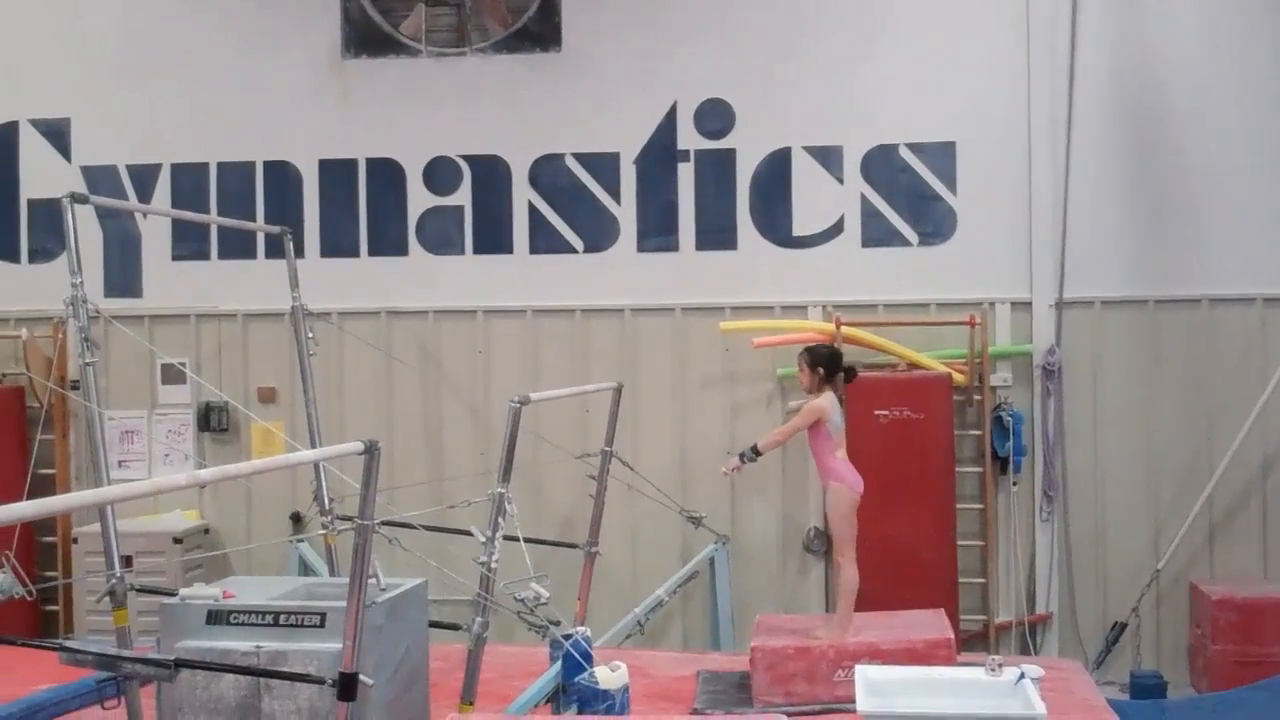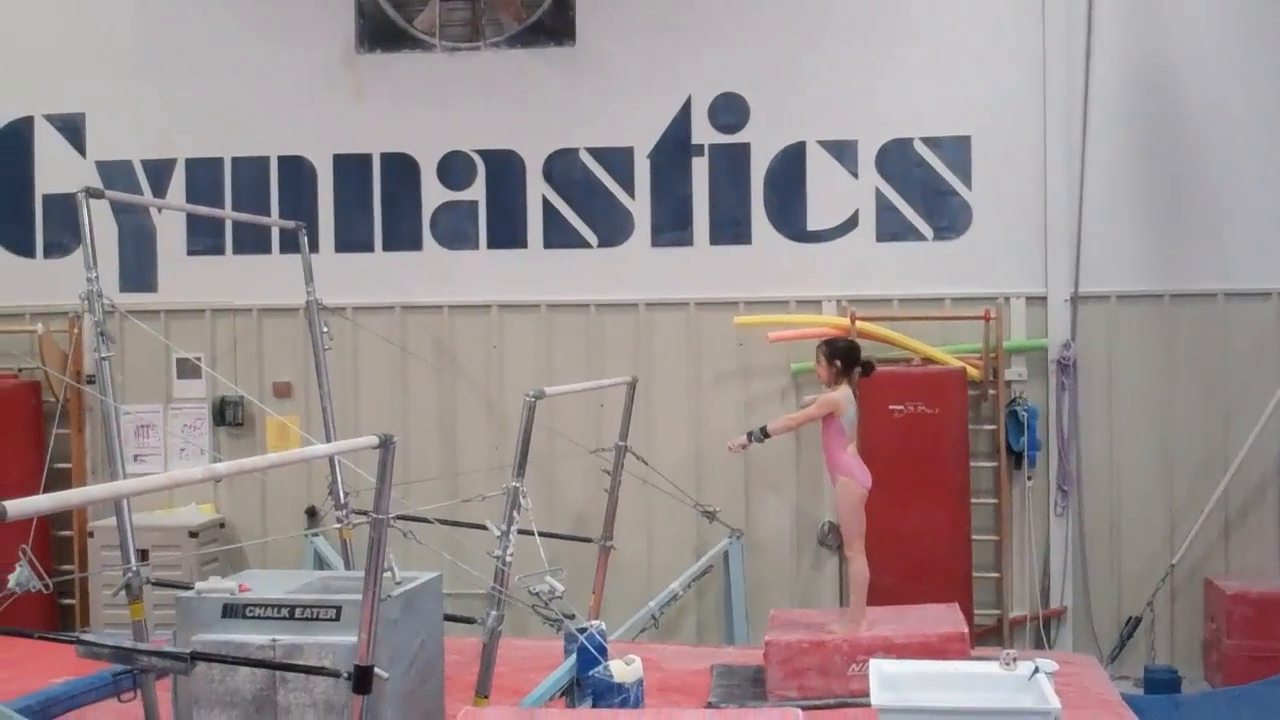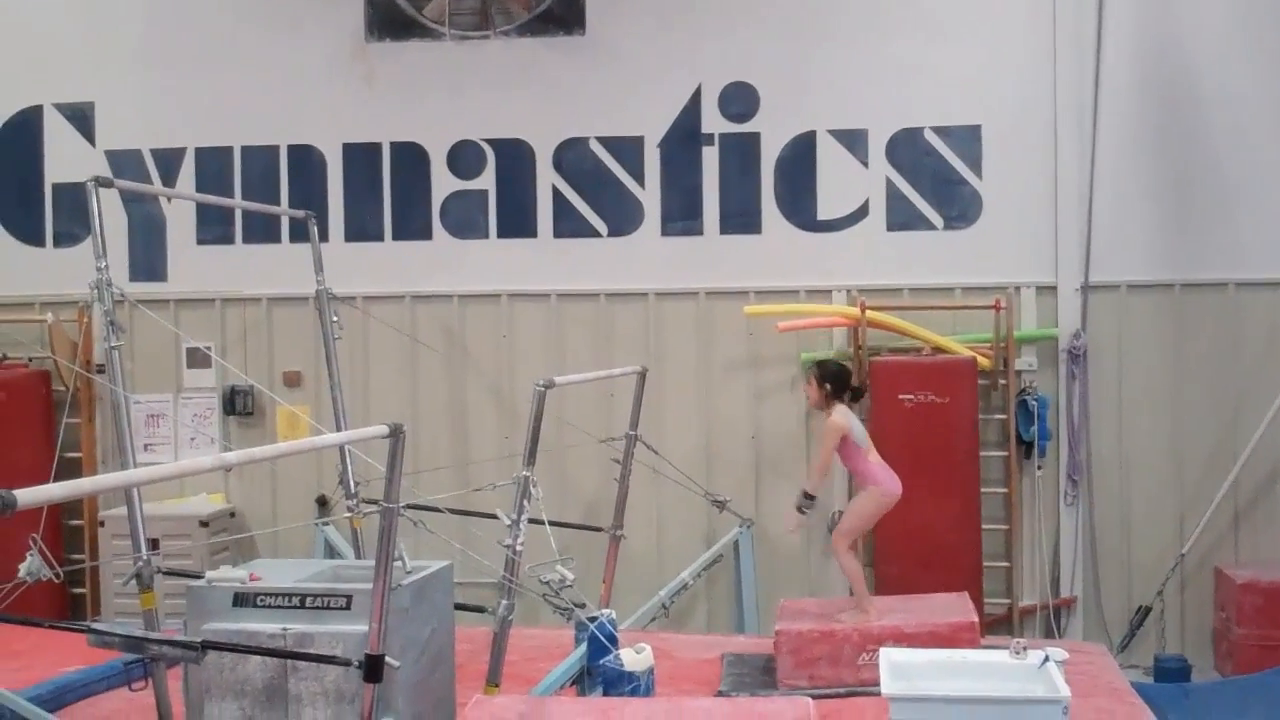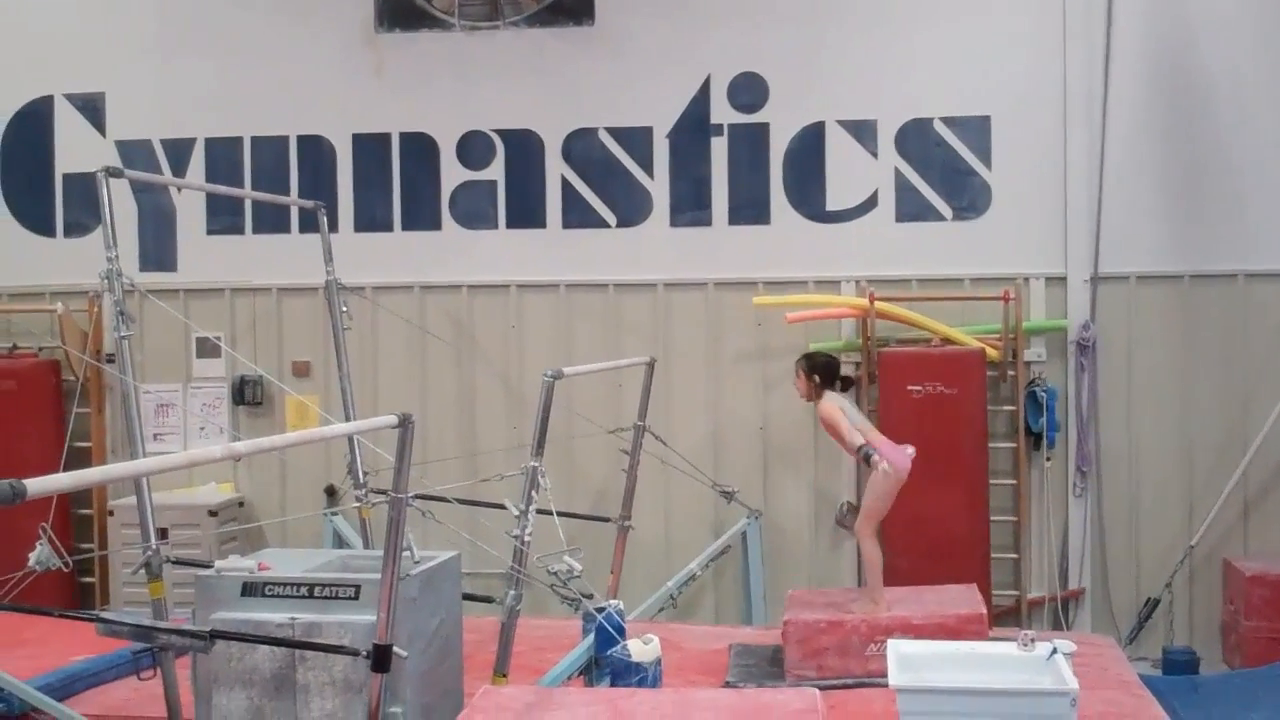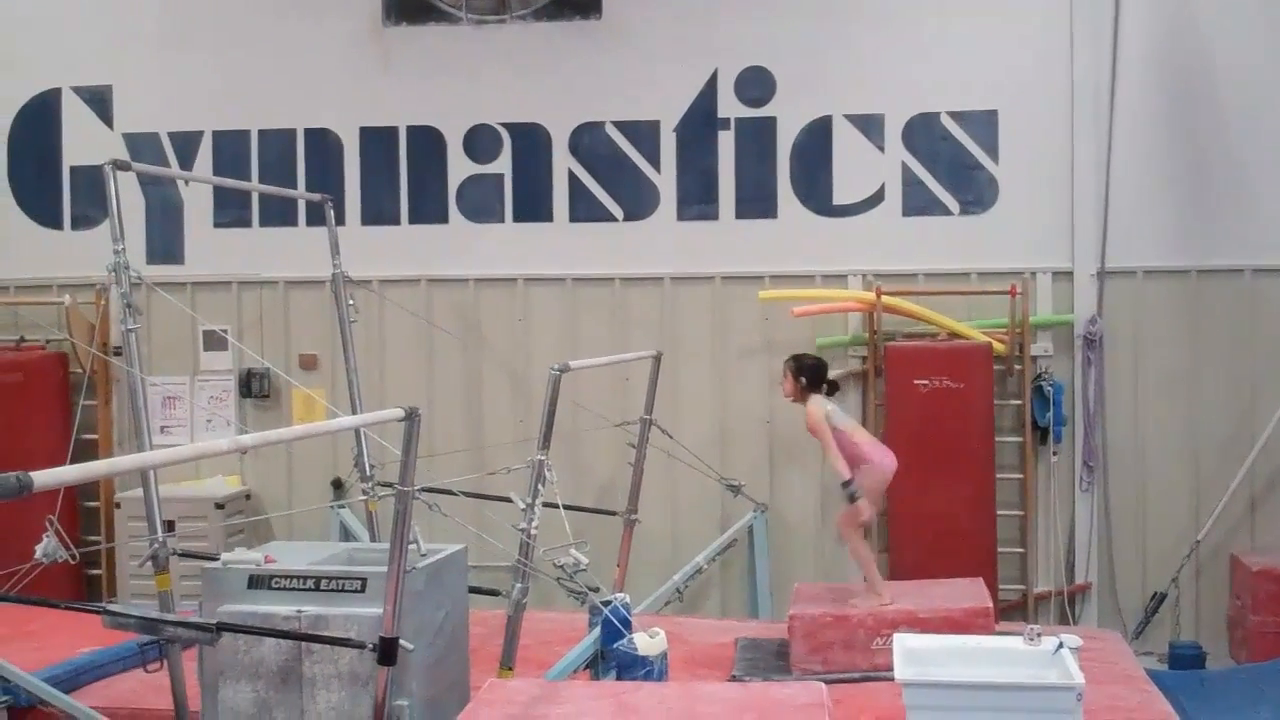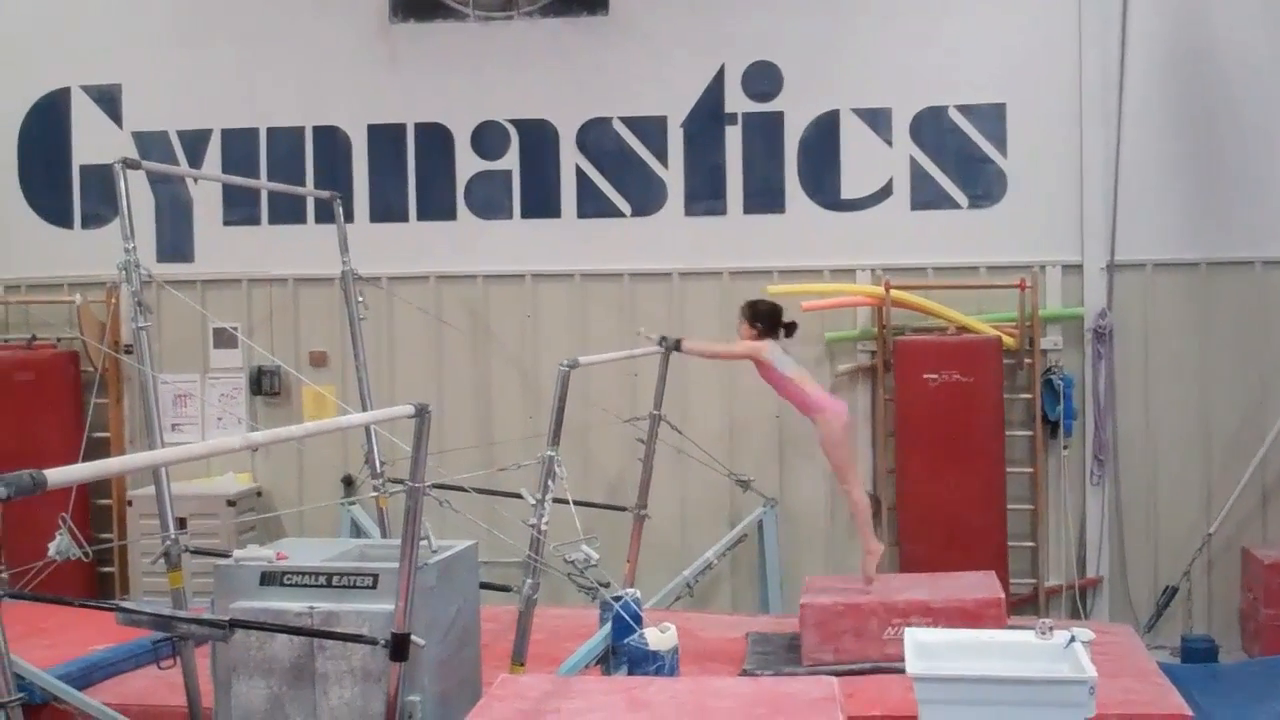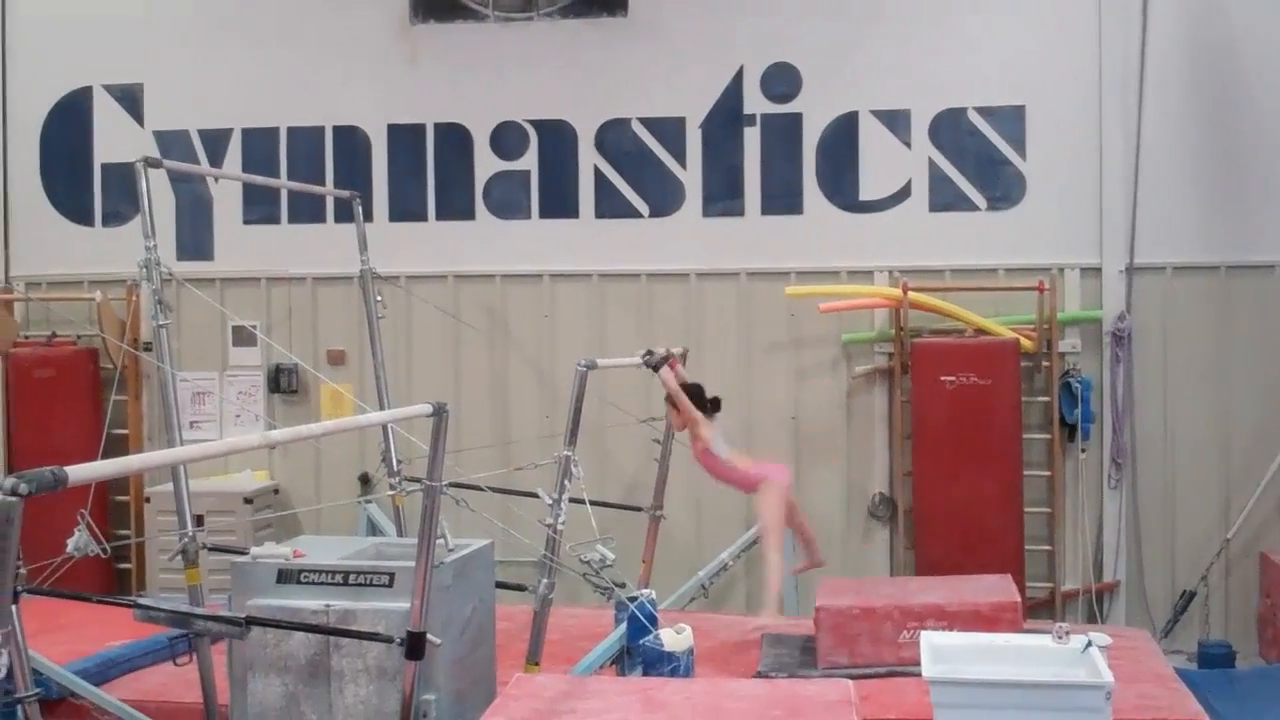
dt=0.4s
person 1, frame 1
left shoulder: (819, 404)
right shoulder: (826, 400)
left elbow: (781, 436)
right elbow: (785, 434)
left wrist: (743, 456)
right wrist: (748, 456)
left hip: (840, 483)
right hip: (839, 482)
left knee: (845, 556)
right knee: (840, 556)
left ankle: (843, 625)
right ankle: (841, 622)
person 1, frame 2
left shoulder: (835, 397)
right shoulder: (843, 394)
left elbow: (793, 421)
right elbow: (799, 419)
left wrist: (750, 436)
right wrist: (755, 436)
left hip: (849, 478)
right hip: (849, 477)
left knee: (854, 550)
right knee: (852, 550)
left ankle: (856, 621)
right ankle: (855, 617)
person 1, frame 3
left shoulder: (834, 420)
right shoulder: (839, 414)
left elbow: (820, 469)
right elbow: (823, 465)
left wrist: (803, 508)
right wrist: (805, 501)
left hip: (880, 488)
right hip: (879, 485)
left knee: (839, 542)
right knee: (845, 541)
left ankle: (865, 610)
right ankle: (863, 605)
person 1, frame 4
left shoulder: (825, 406)
right shoulder: (833, 399)
left elbow: (849, 433)
left wrist: (872, 457)
left hip: (889, 463)
right hip: (892, 458)
left knee: (864, 530)
right knee: (865, 529)
left ankle: (876, 601)
right ankle: (873, 595)
person 1, frame 5
left shoulder: (813, 410)
right shoulder: (820, 403)
left elbow: (834, 455)
left wrist: (853, 496)
right wrist: (855, 495)
left hip: (875, 464)
right hip: (877, 461)
left knee: (847, 526)
right knee: (851, 527)
left ankle: (878, 591)
right ankle: (876, 588)
person 1, frame 6
left shoulder: (758, 348)
right shoulder: (767, 348)
left elbow: (712, 350)
right elbow: (718, 350)
left wrist: (670, 342)
right wrist: (678, 343)
left hip: (826, 412)
right hip: (829, 409)
left knee: (848, 481)
right knee: (848, 481)
left ankle: (869, 546)
right ankle: (869, 545)
person 1, frame 7
left shoulder: (701, 431)
right shoulder: (703, 425)
left elbow: (678, 392)
right elbow: (684, 387)
left wrist: (658, 365)
right wrist: (669, 362)
left hip: (769, 481)
right hip: (773, 475)
left knee: (770, 546)
right knee: (795, 521)
left ankle: (770, 612)
right ankle: (814, 556)
